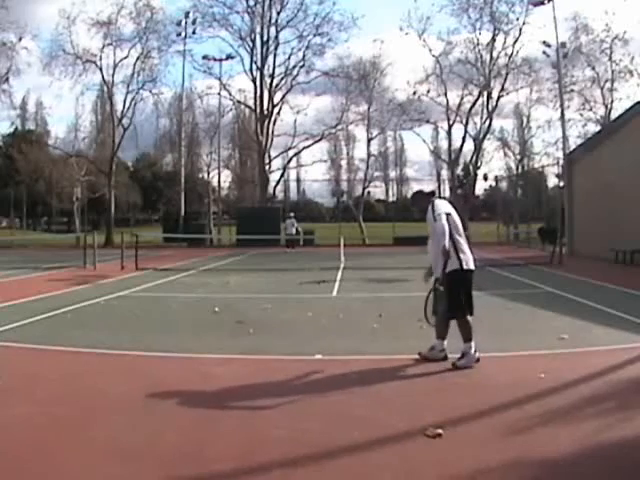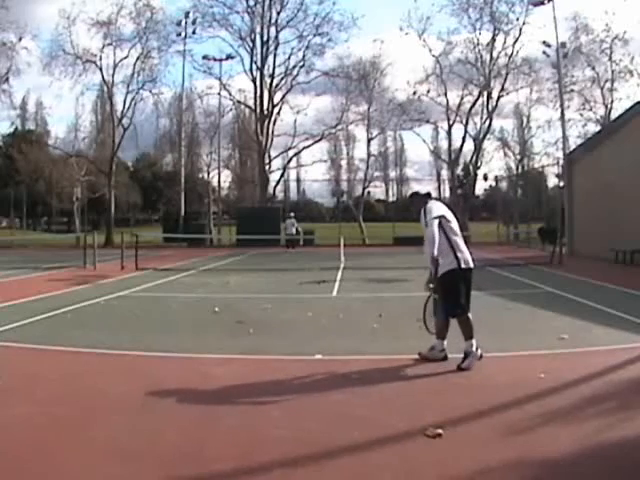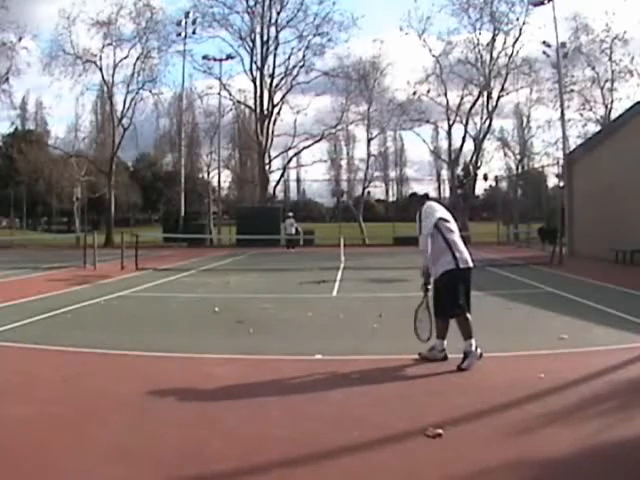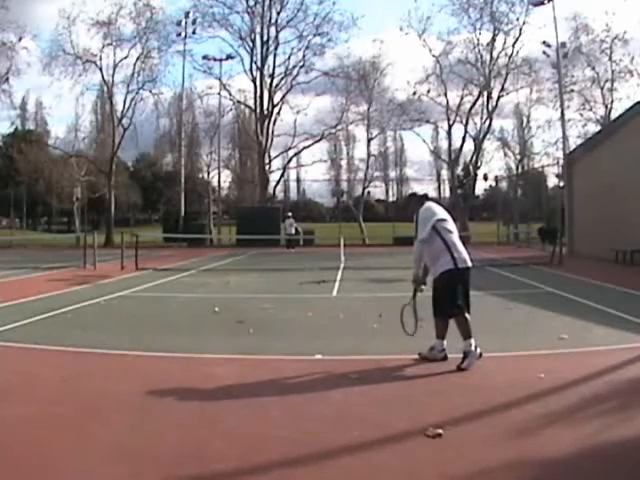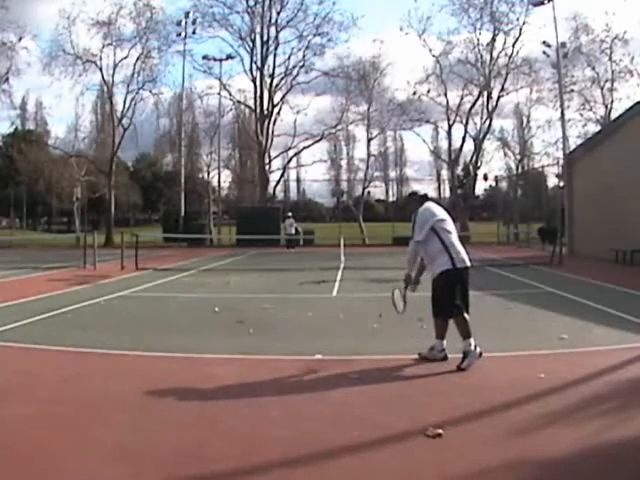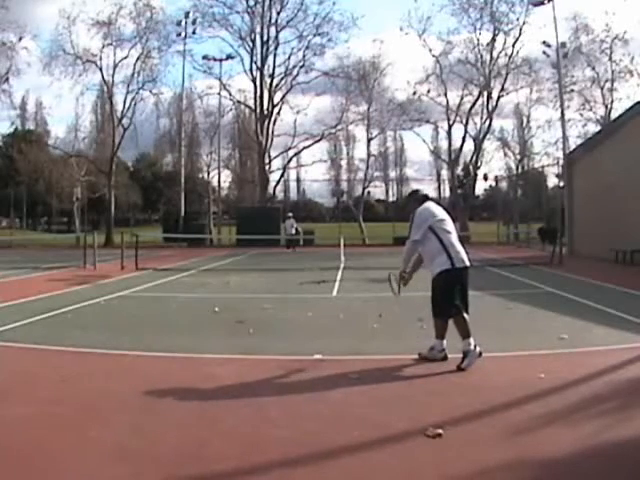
dt=0.2s
person 1, frame 1
left shoulder: (436, 206)
right shoulder: (437, 208)
left elbow: (441, 224)
left wrist: (445, 245)
right wrist: (433, 267)
left hip: (456, 267)
right hip: (447, 268)
left knee: (459, 310)
right knee: (441, 310)
left ankle: (470, 352)
right ankle: (439, 349)
person 1, frame 2
left shoulder: (429, 207)
right shoulder: (434, 209)
left elbow: (431, 229)
left wrist: (433, 255)
right wrist: (432, 275)
left hip: (455, 266)
right hip: (447, 267)
left knee: (459, 308)
right knee: (442, 309)
left ankle: (472, 349)
right ankle: (439, 348)
person 1, frame 3
left shoulder: (426, 209)
right shoulder: (432, 211)
left elbow: (424, 237)
left wrist: (425, 265)
right wrist: (429, 274)
left hip: (454, 267)
right hip: (445, 268)
left knee: (458, 308)
right knee: (440, 309)
left ankle: (472, 348)
right ankle: (439, 348)
person 1, frame 4
left shoulder: (425, 210)
right shoulder: (430, 212)
left elbow: (420, 243)
right elbow: (430, 249)
left wrist: (416, 271)
right wrist: (423, 275)
left hip: (453, 266)
right hip: (444, 268)
left knee: (456, 308)
right knee: (440, 310)
left ankle: (471, 348)
right ankle: (439, 348)
person 1, frame 5
left shoulder: (424, 211)
right shoulder: (430, 212)
left elbow: (415, 243)
right elbow: (425, 250)
left wrist: (409, 272)
right wrist: (417, 275)
left hip: (451, 267)
right hip: (443, 268)
left knee: (455, 308)
right knee: (439, 309)
left ankle: (471, 347)
right ankle: (439, 348)
person 1, frame 6
left shoulder: (423, 211)
right shoulder: (430, 212)
left elbow: (412, 243)
right elbow: (423, 249)
left wrist: (404, 268)
right wrist: (411, 272)
left hip: (451, 267)
right hip: (443, 268)
left knee: (455, 308)
right knee: (439, 309)
left ankle: (470, 347)
right ankle: (439, 348)
